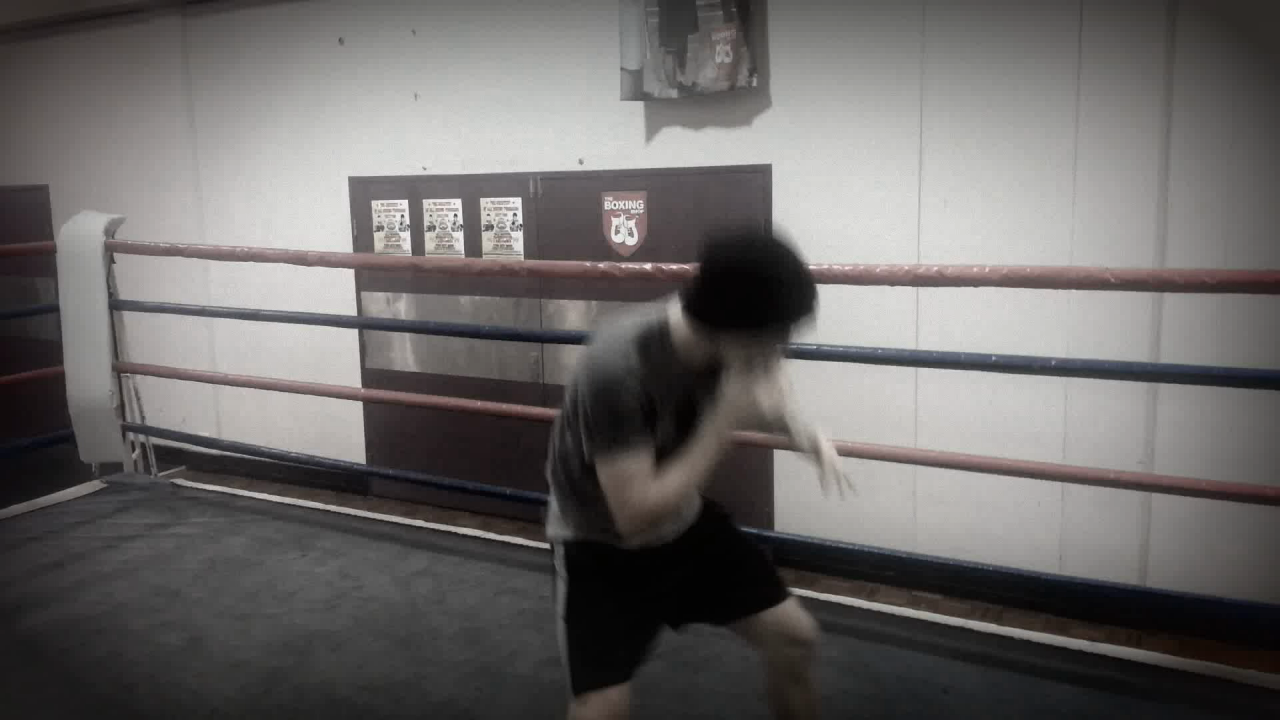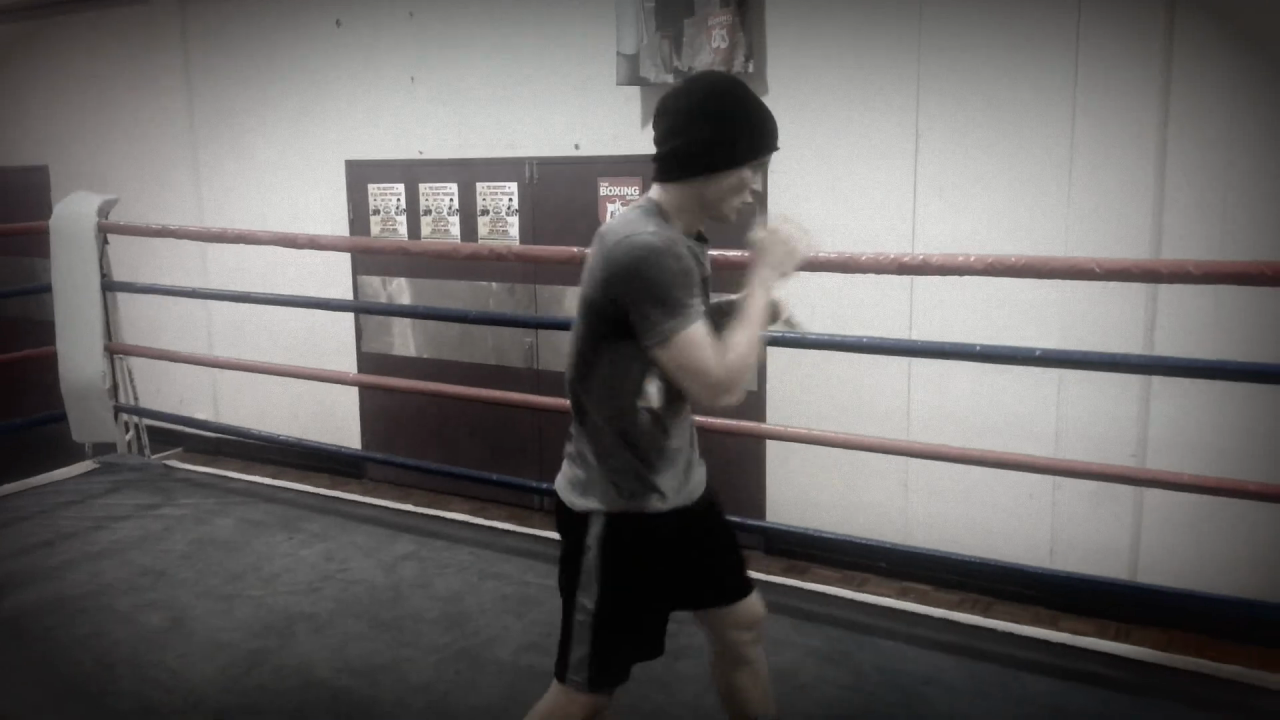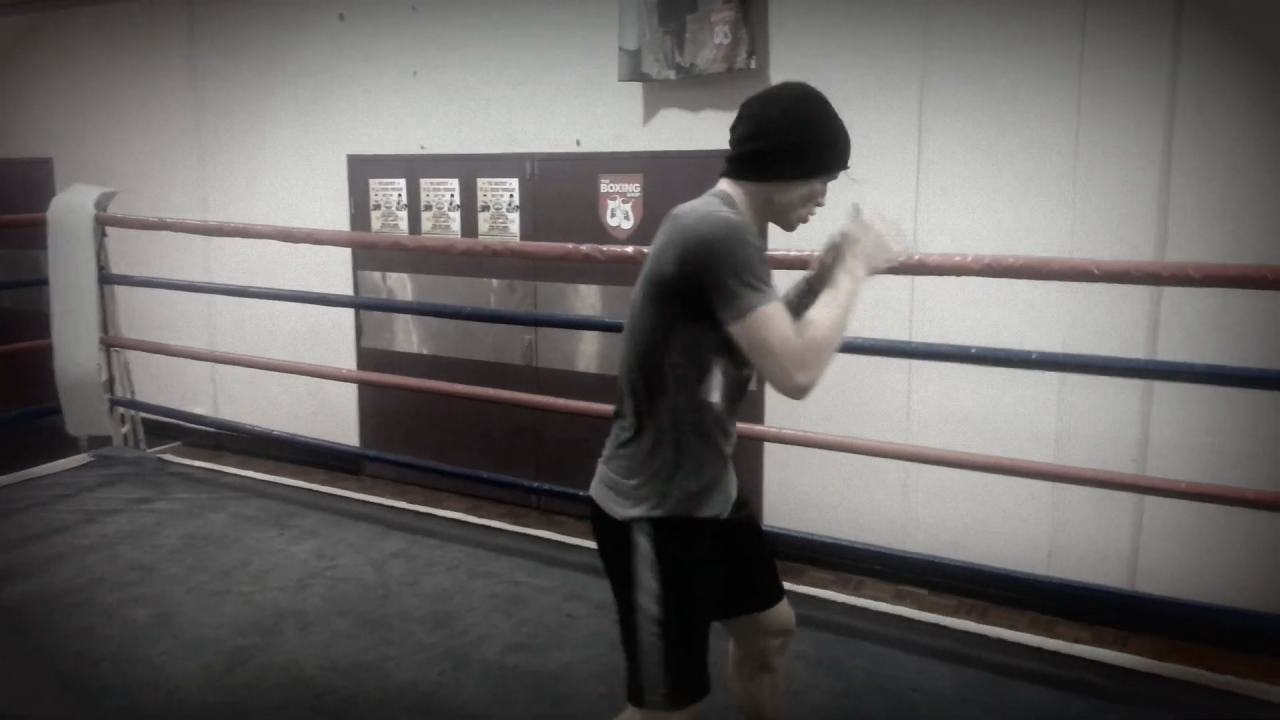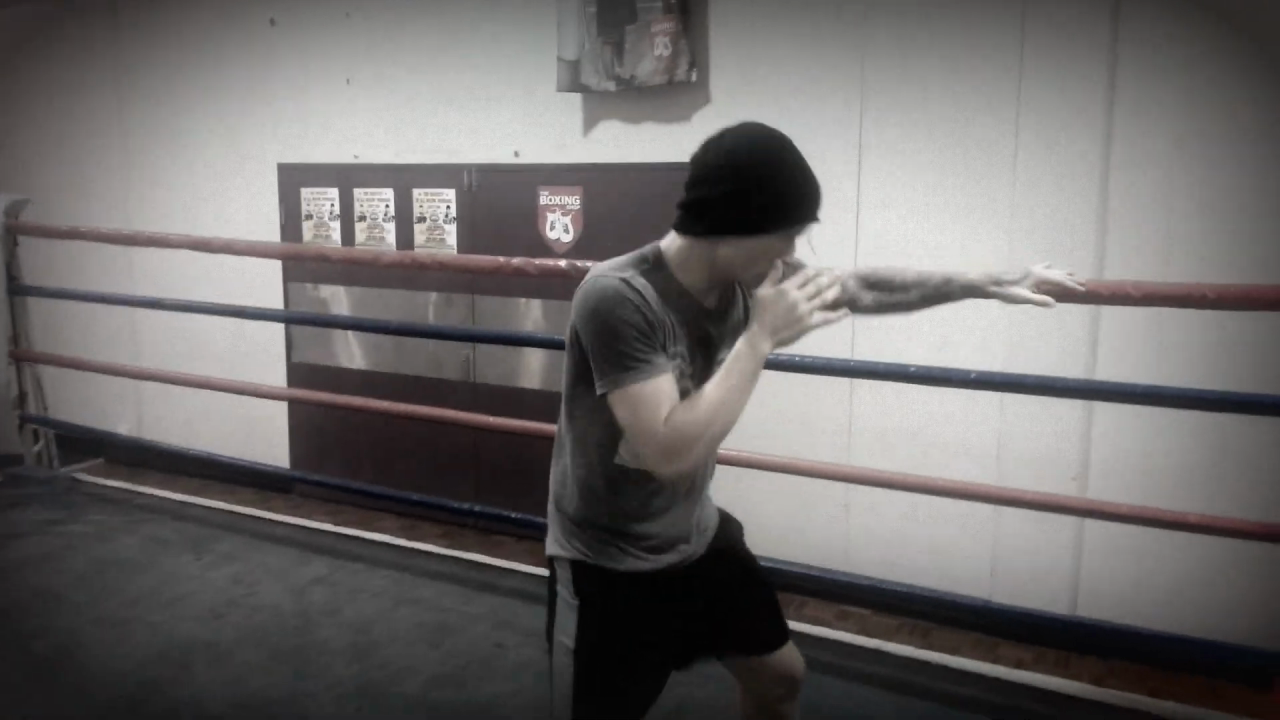
dt=0.4s
person 1, frame 1
left shoulder: (726, 341)
right shoulder: (618, 370)
left elbow: (747, 400)
right elbow: (637, 515)
left wrist: (803, 432)
right wrist: (722, 420)
left hip: (684, 520)
right hip: (604, 543)
left knee: (794, 636)
person 1, frame 2
left shoulder: (669, 233)
right shoulder: (646, 249)
right elbow: (715, 386)
left wrist: (746, 304)
right wrist: (763, 278)
left hip: (676, 487)
right hip: (618, 504)
left knee: (740, 623)
person 1, frame 3
left shoulder: (734, 229)
right shoulder: (714, 233)
left elbow: (763, 339)
right elbow: (794, 372)
left wrist: (823, 286)
right wrist: (852, 272)
left hip: (706, 493)
right hip: (654, 506)
left knee: (770, 627)
person 1, frame 4
left shoulder: (739, 279)
right shoulder: (617, 297)
left elbow: (862, 290)
right elbow: (672, 452)
left wrist: (989, 281)
right wrist: (762, 334)
left hip: (695, 537)
right hip: (606, 563)
